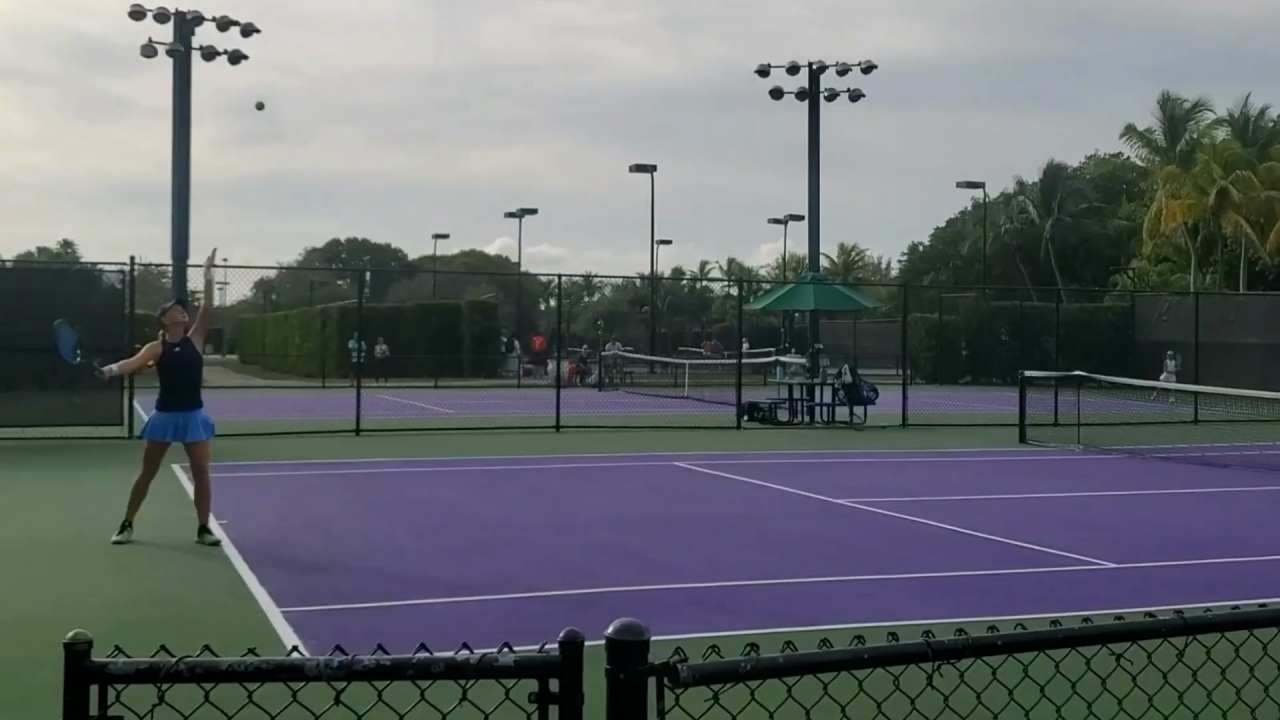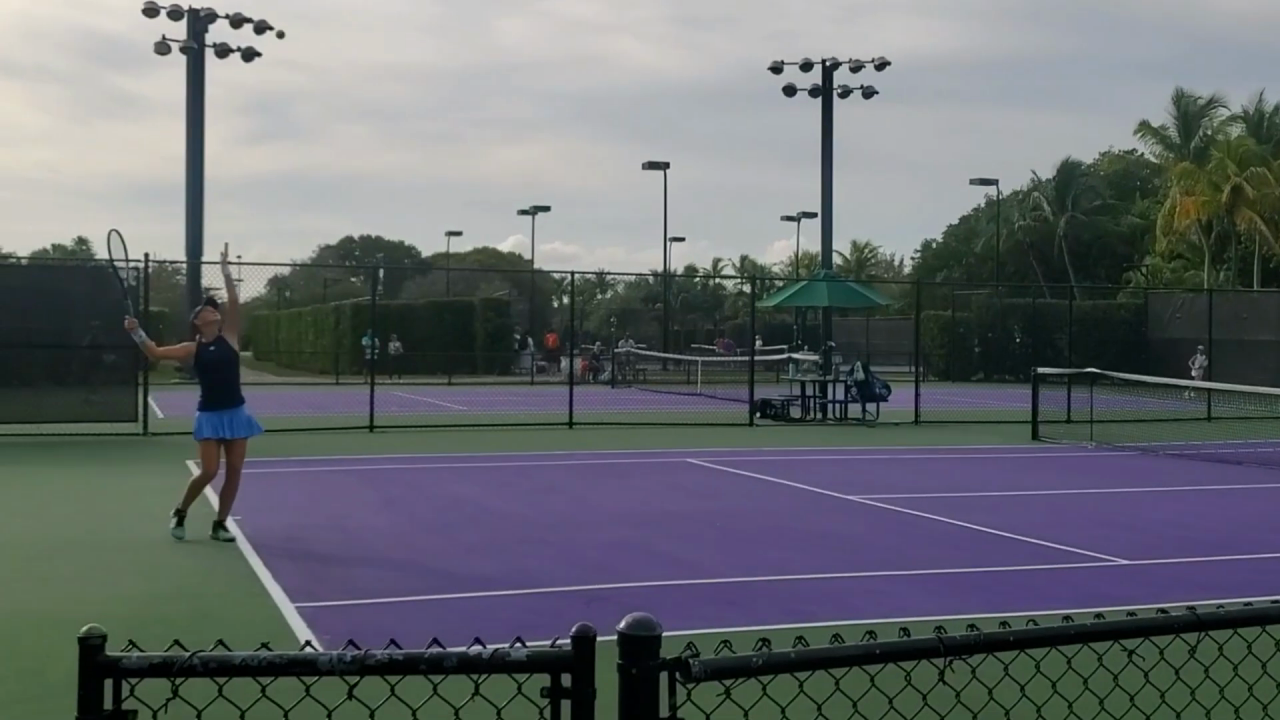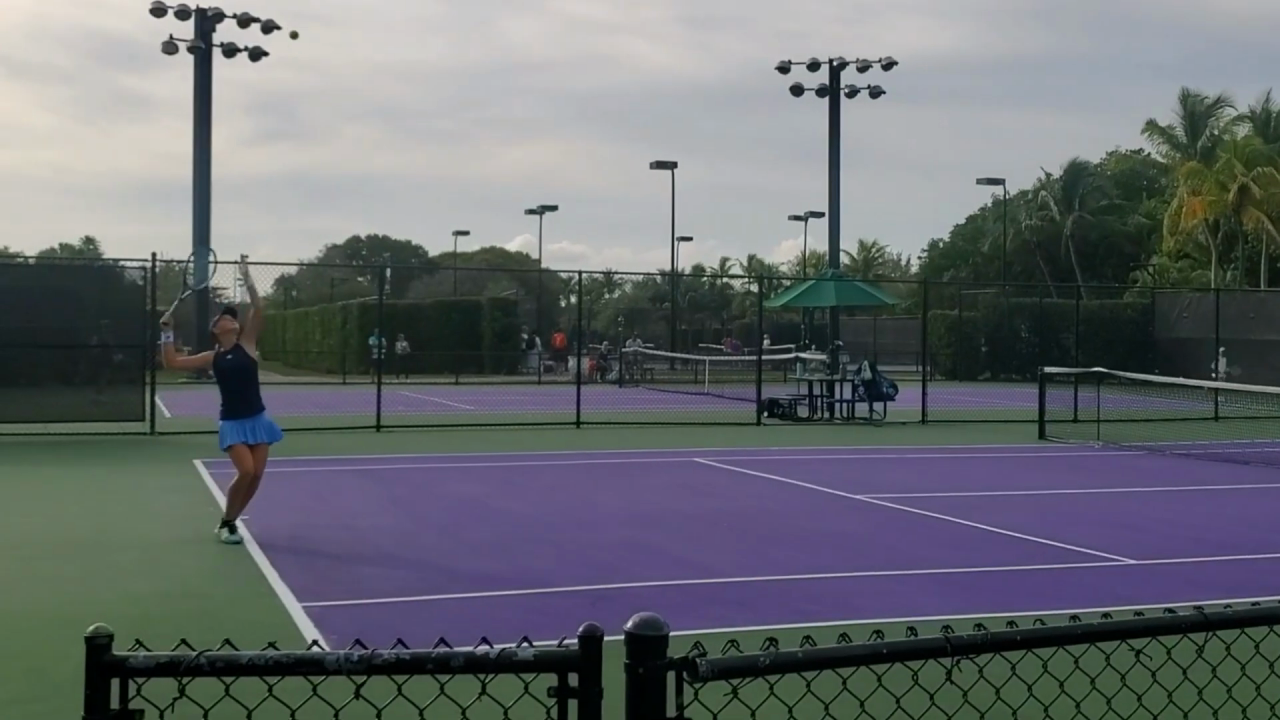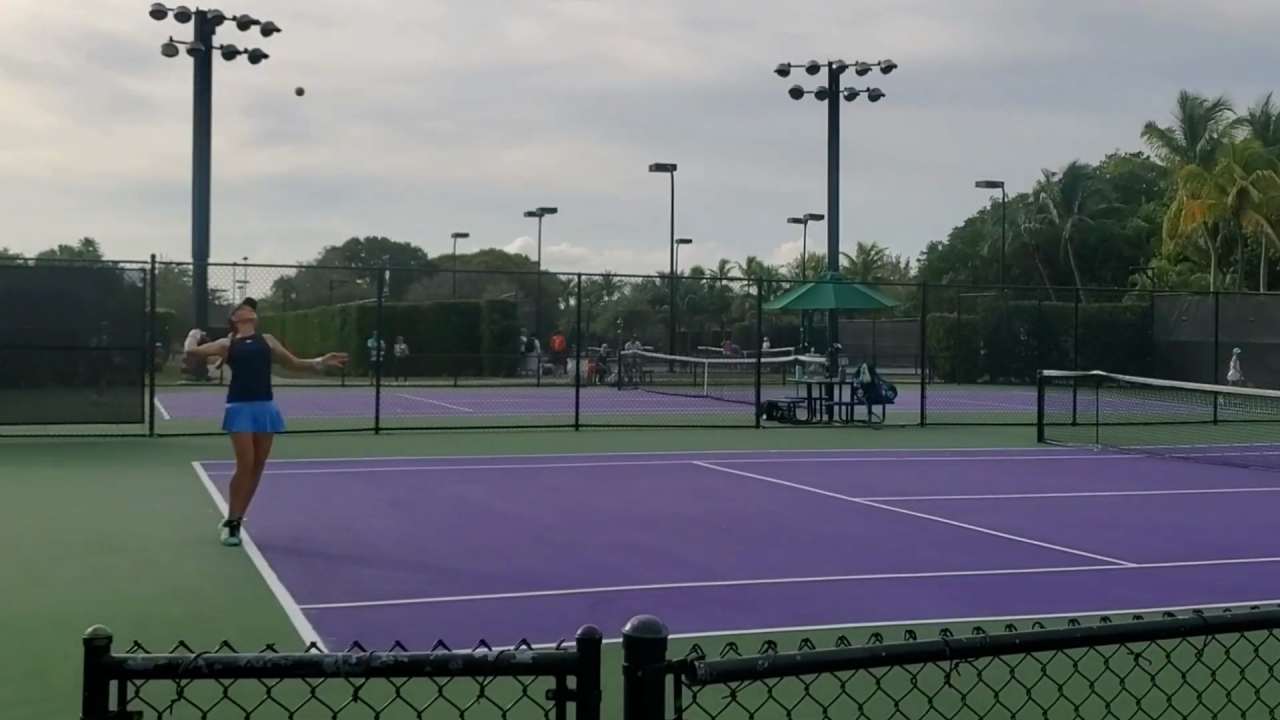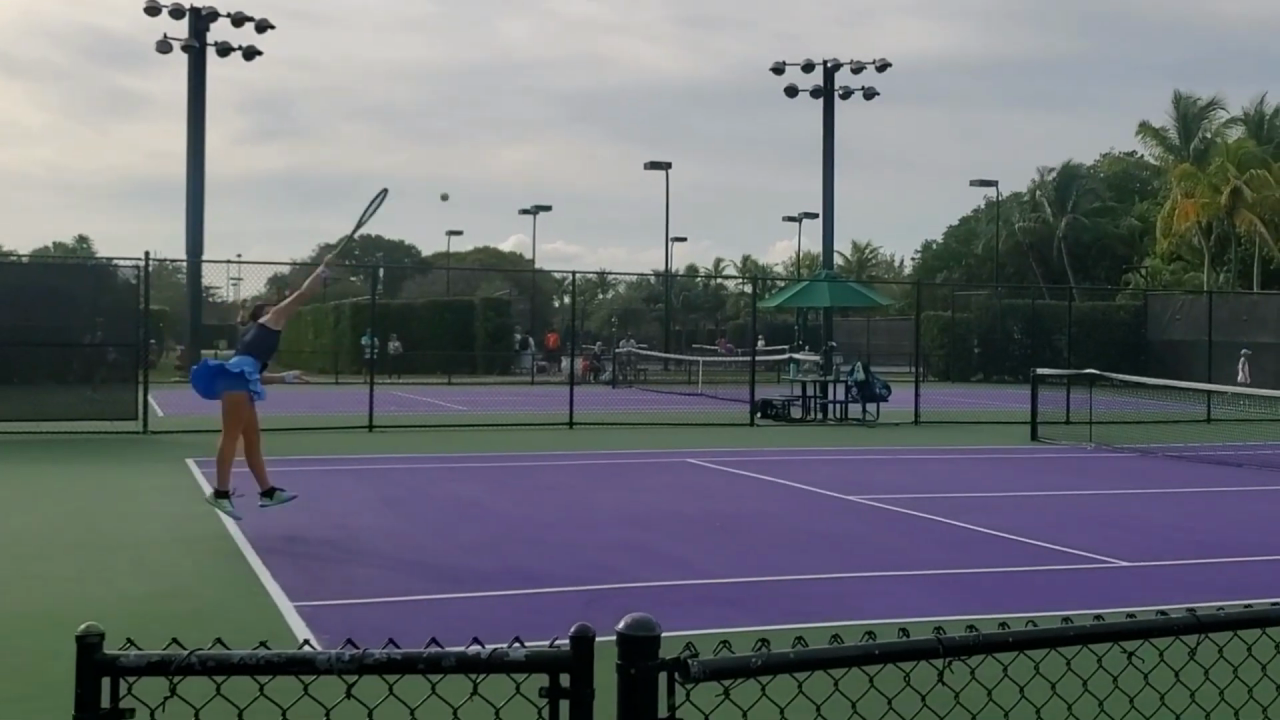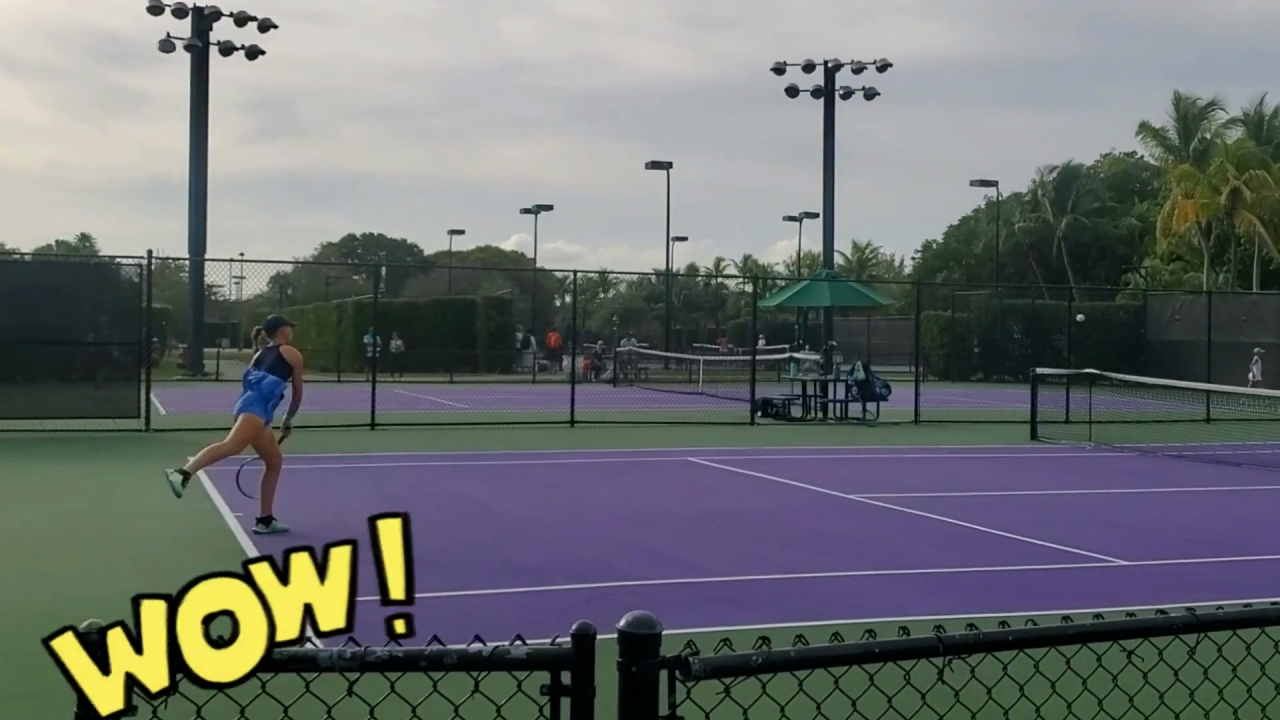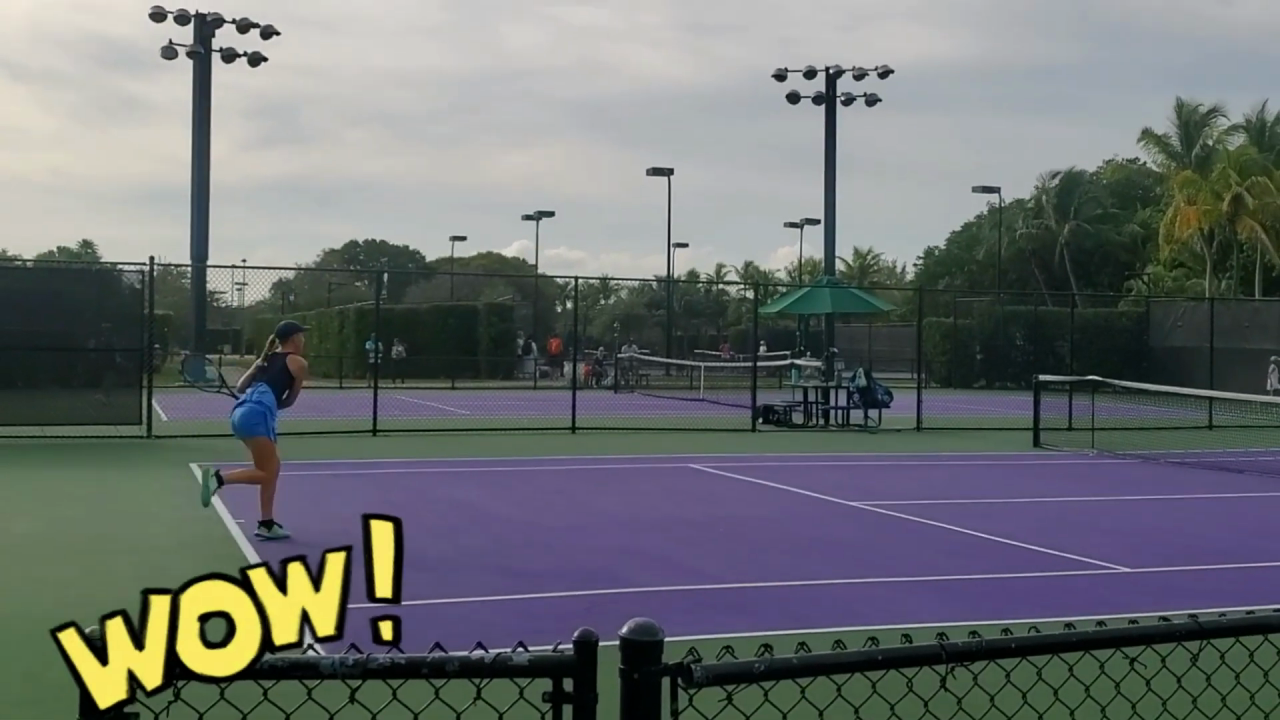
dt=0.2s
person 1, frame 1
left shoulder: (194, 339)
right shoulder: (157, 347)
left elbow: (206, 307)
right elbow: (133, 363)
left wrist: (208, 274)
right wrist: (111, 369)
left hip: (193, 416)
right hip: (166, 416)
left knee: (202, 473)
right knee: (147, 474)
left ankle: (203, 528)
right ankle: (127, 524)
person 1, frame 2
left shoulder: (230, 337)
right shoulder: (193, 349)
left elbow: (233, 301)
right elbow: (156, 352)
left wrist: (225, 269)
right wrist: (136, 332)
left hip: (235, 414)
right hip: (210, 416)
left knee: (234, 472)
right knee: (208, 472)
left ankle: (220, 524)
right ankle: (180, 513)
person 1, frame 3
left shoulder: (247, 344)
right shoulder: (212, 358)
left elbow: (257, 311)
right elbow: (172, 363)
left wrist: (247, 278)
right wrist: (166, 333)
left hip: (257, 420)
right hip: (233, 424)
left knee: (256, 476)
right knee: (246, 472)
left ankle: (230, 522)
right ankle: (226, 522)
person 1, frame 4
left shoulder: (266, 341)
right shoulder: (228, 343)
left elbow: (295, 363)
right elbow: (192, 352)
left wrist: (319, 362)
left hip: (265, 408)
right hip: (240, 408)
left knee: (256, 470)
right knee: (245, 466)
left ankle: (234, 522)
right ankle: (230, 523)
person 1, frame 5
left shoulder: (256, 333)
right shoulder: (274, 317)
right elbow: (302, 294)
left wrist: (286, 377)
right wrist: (322, 270)
left hip: (243, 378)
right hip: (237, 374)
left knee: (253, 438)
right knee: (232, 433)
left ankle: (267, 491)
right ankle: (221, 492)
person 1, frame 6
left shoulder: (260, 355)
right shoulder: (292, 353)
right elbow: (298, 393)
right wrist: (288, 421)
left hip: (253, 403)
right hip: (260, 403)
left knee: (275, 461)
right knee: (232, 446)
left ankle: (265, 520)
right ankle: (183, 474)
person 1, frame 7
left shoulder: (265, 359)
right shoulder: (299, 363)
left elbow: (240, 387)
right elbow: (290, 399)
left hip: (243, 413)
right hip: (256, 416)
left knee: (271, 471)
right knee: (266, 473)
left ankle: (266, 524)
right ankle: (218, 477)
